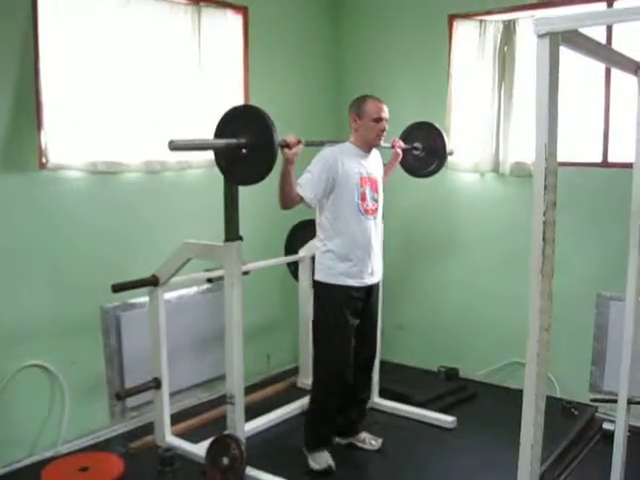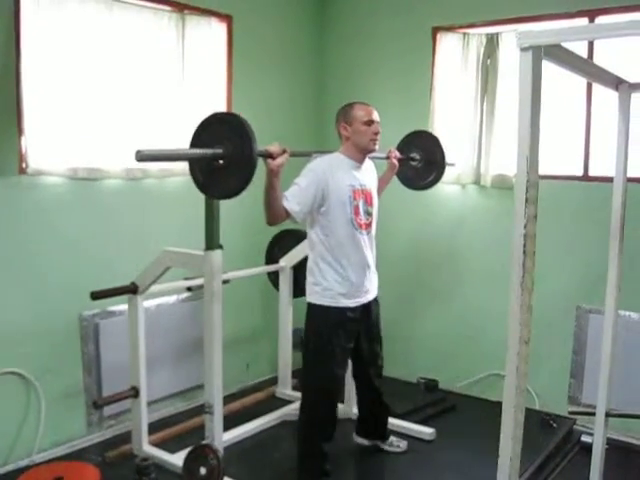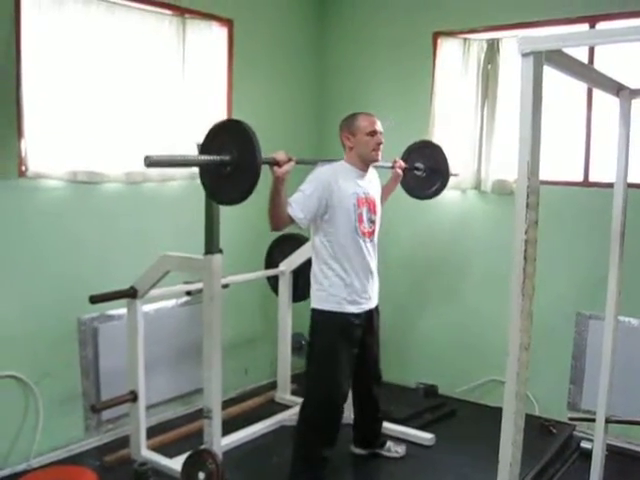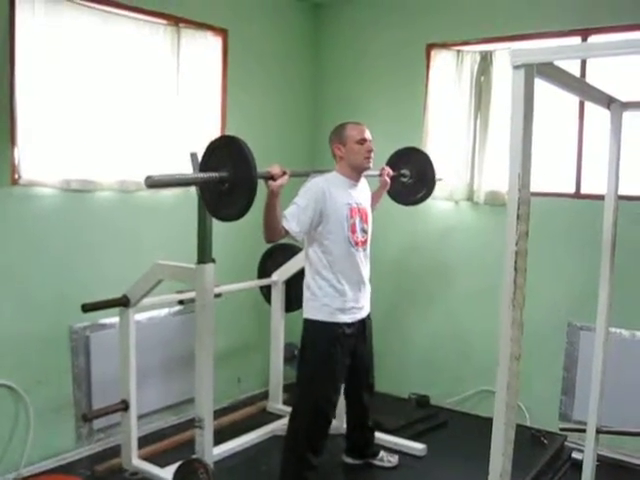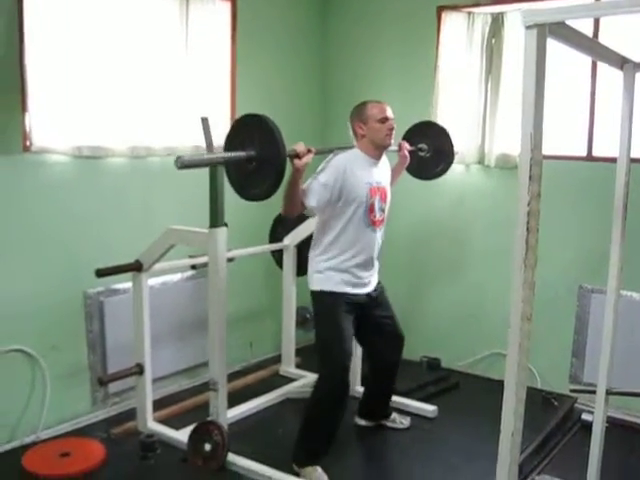
dt=1s
person 1, frame 1
left shoulder: (374, 158)
right shoulder: (332, 158)
right elbow: (288, 201)
left wrist: (395, 160)
right wrist: (288, 162)
left hip: (369, 276)
right hip: (336, 279)
left knee: (362, 361)
right knee: (334, 365)
left ankle: (349, 427)
right ankle: (317, 442)
person 1, frame 2
left shoulder: (368, 169)
right shoulder: (322, 170)
right elbow: (276, 216)
left wrist: (391, 170)
right wrist: (273, 174)
left hip: (366, 293)
right hip: (330, 299)
left knee: (371, 372)
right knee: (322, 387)
left ankle: (373, 431)
person 1, frame 3
left shoulder: (371, 178)
right shoulder: (327, 178)
right elbow: (279, 222)
left wrist: (395, 180)
right wrist: (279, 180)
left hip: (367, 301)
right hip: (335, 306)
left knee: (369, 379)
right knee: (326, 392)
left ankle: (369, 439)
person 1, frame 4
left shoulder: (362, 187)
right shoulder: (320, 189)
right elbow: (274, 235)
left wrist: (383, 188)
right wrist: (273, 194)
left hip: (359, 311)
right hip: (327, 316)
left knee: (362, 389)
right knee: (316, 402)
left ankle: (360, 448)
person 1, frame 5
left shoulder: (381, 165)
right shoulder: (341, 166)
right elbow: (292, 211)
left wrist: (402, 164)
right wrist: (297, 172)
left hip: (367, 280)
right hip: (333, 283)
left knee: (390, 345)
right knee: (336, 369)
left ankle: (373, 411)
